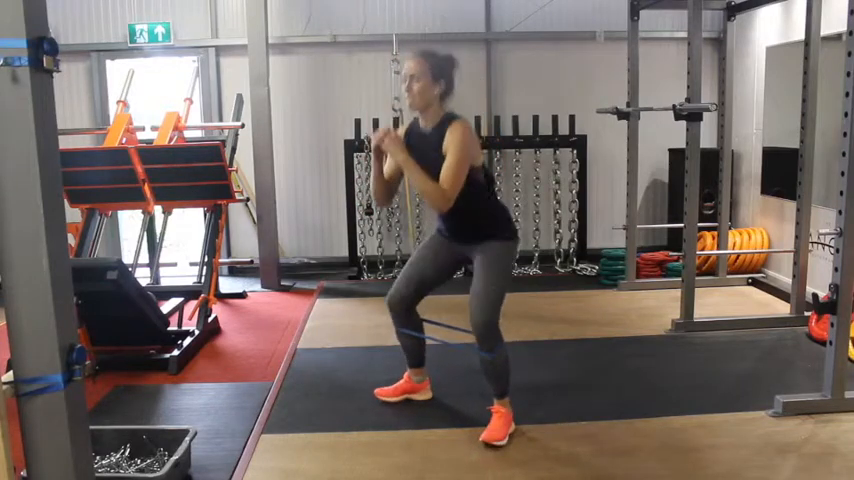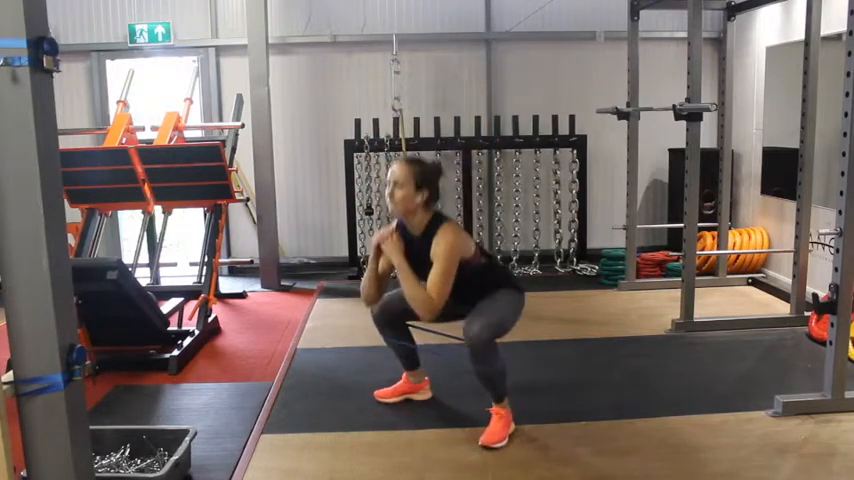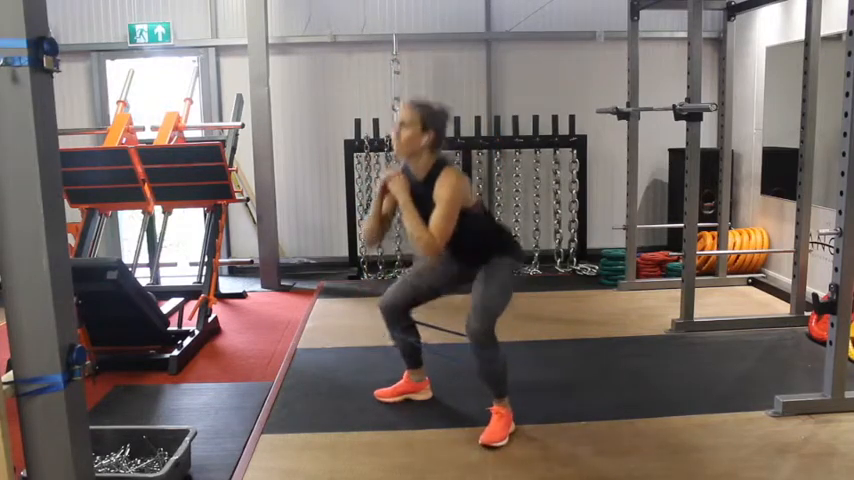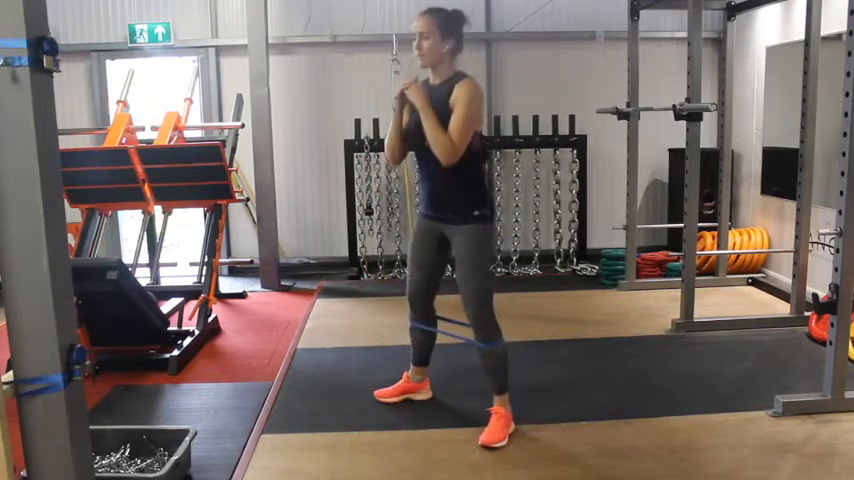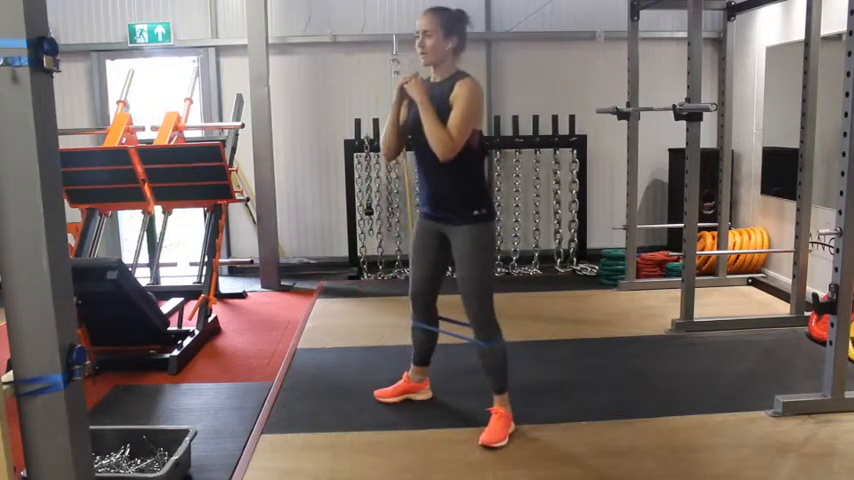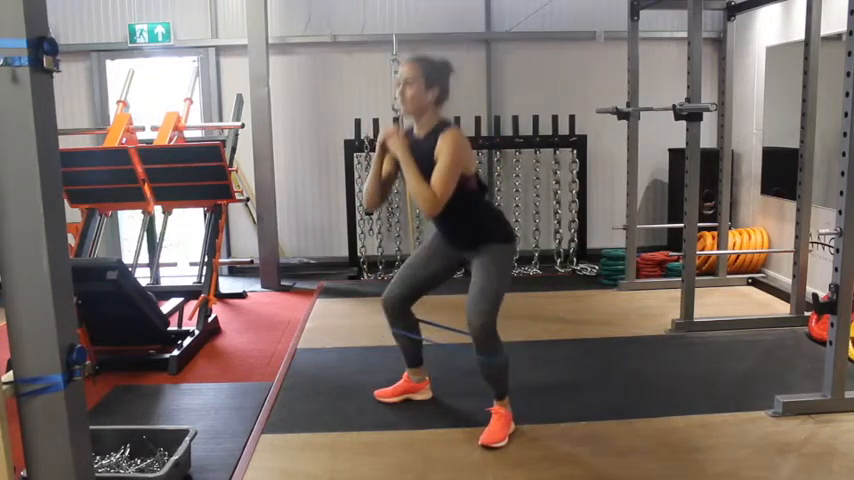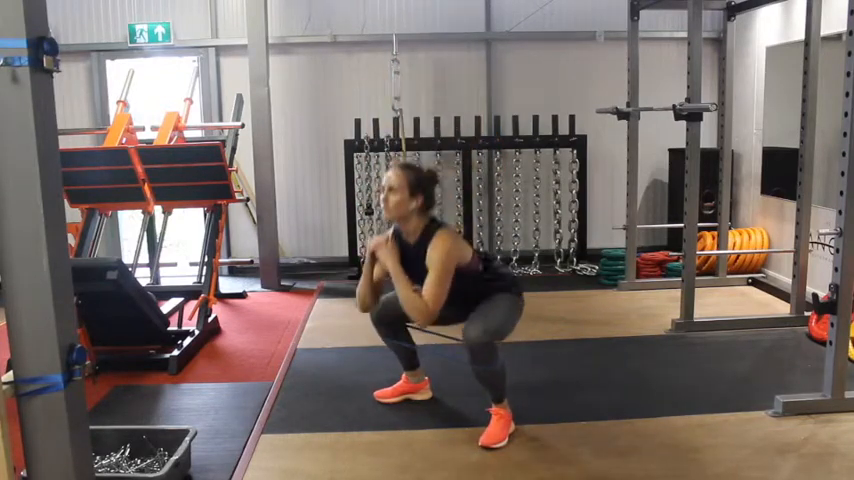
dt=0.4s
person 1, frame 1
left shoulder: (458, 133)
right shoulder: (407, 133)
left elbow: (442, 200)
right elbow: (382, 198)
left wrist: (402, 157)
right wrist: (379, 158)
left hip: (492, 238)
right hip: (449, 236)
left knee: (482, 321)
right knee: (399, 300)
left ankle: (503, 409)
right ankle: (417, 380)
person 1, frame 2
left shoulder: (446, 237)
right shoulder: (398, 230)
left elbow: (428, 310)
right elbow: (369, 299)
left wrist: (396, 256)
right wrist: (375, 254)
left hip: (500, 294)
right hip: (457, 297)
left knee: (476, 334)
right knee: (383, 313)
left ankle: (502, 411)
right ankle: (416, 380)
person 1, frame 3
left shoulder: (448, 180)
right shoulder: (403, 177)
left elbow: (429, 250)
right elbow: (371, 239)
left wrist: (403, 198)
right wrist: (381, 197)
left hip: (498, 258)
right hip: (457, 257)
left knee: (478, 327)
right knee: (391, 304)
left ankle: (502, 411)
right ankle: (416, 380)
person 1, frame 4
left shoulder: (465, 89)
right shoulder: (419, 91)
left elbow: (449, 155)
right elbow: (394, 157)
left wrist: (422, 106)
right wrist: (400, 109)
left hip: (470, 218)
right hip: (431, 214)
left knee: (478, 312)
right knee: (417, 298)
left ankle: (502, 409)
right ankle: (417, 380)
person 1, frame 5
left shoulder: (465, 87)
right shoulder: (420, 89)
left elbow: (447, 149)
right elbow: (389, 151)
left wrist: (422, 100)
right wrist: (400, 102)
left hip: (470, 217)
right hip: (430, 214)
left knee: (478, 310)
right knee: (420, 297)
left ankle: (502, 409)
right ankle: (417, 380)
person 1, frame 6
left shoulder: (450, 139)
right shoulder: (404, 140)
left elbow: (430, 206)
right elbow: (371, 202)
left wrist: (402, 154)
right wrist: (382, 154)
left hip: (490, 242)
right hip: (448, 240)
left knee: (479, 323)
right knee: (393, 300)
left ankle: (502, 410)
right ankle: (416, 380)
person 1, frame 7
left shoulder: (441, 242)
right shoulder: (395, 237)
left elbow: (424, 316)
right elbow: (365, 304)
left wrist: (392, 265)
right wrist: (371, 260)
left hip: (499, 296)
right hip: (456, 300)
left knee: (476, 337)
right knee: (382, 315)
left ankle: (502, 412)
right ankle: (415, 380)
